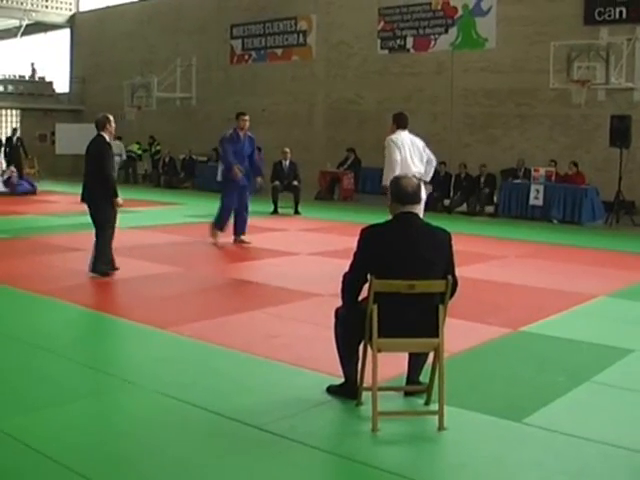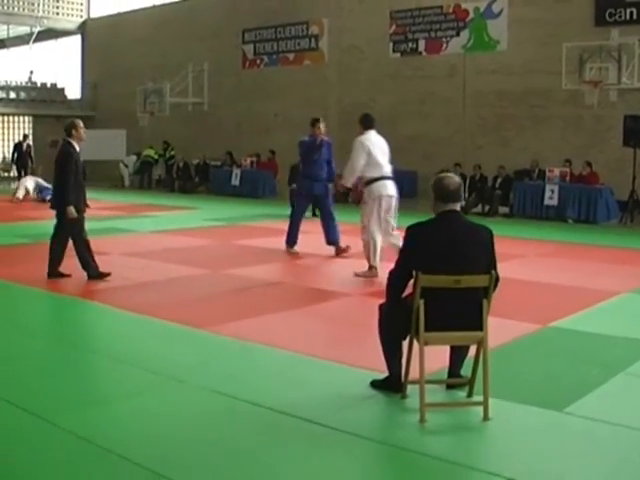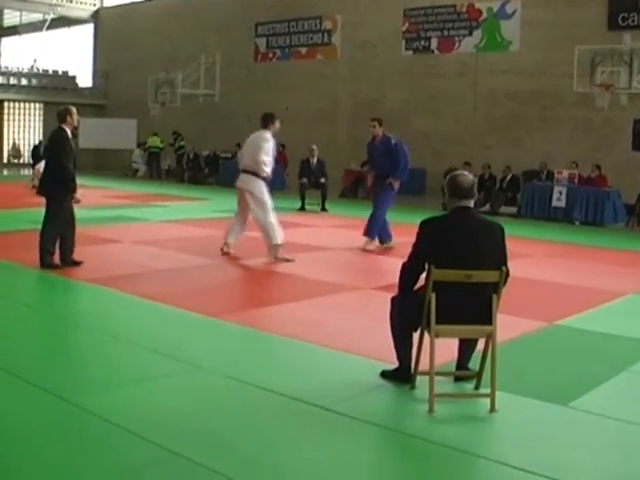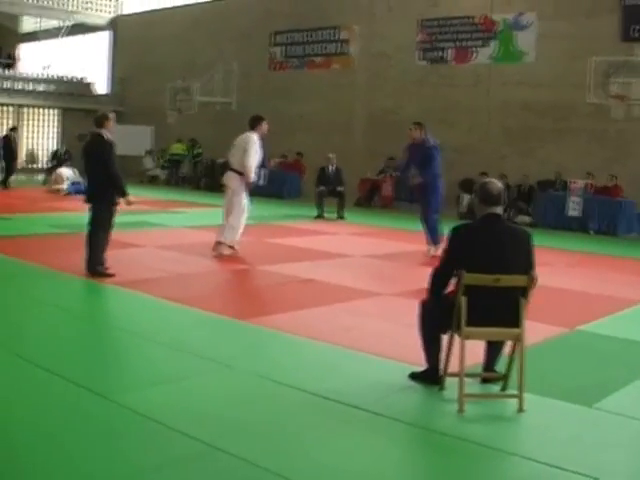
dt=1s
person 1, frame 1
left shoulder: (373, 235)
right shoulder: (441, 237)
left elbow: (353, 281)
right elbow: (450, 286)
left wrist: (349, 307)
left hip: (383, 324)
right hip: (426, 326)
left knee: (345, 316)
left ankle: (351, 384)
right ankle: (413, 380)
person 1, frame 2
left shoulder: (418, 232)
right shoulder: (483, 234)
left elbow: (399, 277)
left wrist: (392, 302)
left hip: (427, 319)
right hip: (470, 320)
left knee: (389, 311)
left ankle: (394, 378)
right ankle: (455, 374)
person 1, frame 3
left shoulder: (432, 227)
right shoulder: (494, 229)
left elbow: (412, 269)
left wrist: (403, 294)
left hip: (439, 312)
right hip: (480, 314)
left knee: (400, 303)
left ankle: (404, 369)
right ankle: (463, 367)
person 1, frame 4
left shoulder: (463, 233)
right shoulder: (522, 236)
left elbow: (443, 274)
right elbow: (528, 278)
left wrist: (433, 298)
left hip: (468, 315)
right hip: (507, 317)
left knee: (430, 307)
left ankle: (433, 371)
right ankle: (489, 369)
person 2, frame 1
left shoulder: (93, 143)
right shoulder: (104, 145)
right elbow: (107, 173)
right wrist: (115, 196)
left hip: (91, 193)
right hip: (102, 195)
left knee: (102, 228)
right knee: (107, 228)
left ankle: (104, 264)
right ankle: (100, 265)
person 2, frame 2
left shoulder: (70, 150)
right shoulder: (67, 151)
right elbow: (66, 180)
left wrist: (82, 200)
right wrist: (69, 205)
left hip: (68, 201)
right hip: (68, 202)
left knee: (62, 234)
right knee: (78, 235)
left ankle: (53, 269)
right ankle: (92, 271)
person 2, frame 3
left shoulder: (61, 135)
right shoulder: (61, 137)
right elbow: (65, 167)
left wrist: (71, 190)
right wrist: (74, 191)
left hip: (60, 188)
right hip: (57, 189)
left knee: (67, 222)
right knee: (53, 224)
left ankle: (66, 257)
right ankle: (46, 259)
person 2, frame 4
left shoulder: (90, 143)
right shoulder: (106, 144)
left elbow: (90, 169)
right elbow: (112, 171)
right wrist: (124, 194)
left hip: (95, 192)
right hip: (105, 193)
left knee: (96, 228)
right knee: (101, 229)
left ankle: (94, 263)
right ankle: (95, 266)
person 3, frame 1
left shoulder: (392, 140)
right shoulder: (417, 141)
left elbow: (393, 164)
right elbow: (431, 161)
left wrist: (388, 183)
right wrist: (424, 179)
right hip: (419, 188)
person 3, frame 2
left shoulder: (362, 141)
right shoulder: (381, 140)
left elbow: (355, 166)
left wrist: (345, 184)
right wrist: (361, 181)
left hip: (376, 189)
right hip: (389, 186)
left knee: (370, 230)
right knee: (389, 229)
left ankle: (373, 268)
person 3, frame 3
left shoulder: (252, 137)
right shoulder: (267, 139)
left elbow: (241, 156)
right elbow: (261, 159)
right wrist: (265, 174)
left hip: (243, 179)
right hip: (256, 182)
left knee: (241, 216)
right knee: (266, 216)
left ankle: (226, 245)
right ankle: (276, 252)
person 3, frame 4
left shoulder: (244, 137)
right shoulder: (254, 140)
left elbow: (232, 155)
right elbow: (248, 162)
right wrist: (250, 179)
left hip: (233, 176)
right hip: (238, 179)
left knee: (241, 212)
right knee: (235, 213)
left ankle: (231, 241)
right ankle: (220, 244)
person 4, frame 1
left shoulder: (250, 139)
right shoulder: (228, 137)
left elbow: (254, 158)
right elbow: (226, 155)
left wrist: (258, 175)
right wrist: (233, 167)
left hip: (244, 177)
right hip: (230, 177)
left knee: (243, 207)
right knee: (228, 205)
left ankle: (238, 236)
right ankle: (216, 228)
person 4, frame 2
left shoulder: (327, 143)
right shoulder: (304, 143)
left elbow: (330, 164)
right elbow: (311, 148)
left wrist: (330, 181)
right wrist: (319, 138)
left hip: (322, 185)
right hip: (306, 185)
left knee: (328, 215)
right knee: (297, 215)
left ankle: (337, 246)
right ankle: (290, 244)
person 4, frame 3
left shoulder: (392, 142)
right shoulder: (371, 144)
left elbow: (403, 161)
left wrist: (397, 178)
right wrist: (371, 173)
left hip: (390, 182)
right hip: (378, 181)
left knee: (378, 209)
right knee: (379, 211)
left ankle: (370, 239)
right ankle: (386, 240)
person 4, frame 4
left shoulder: (430, 146)
right shoulder: (412, 147)
left elbow: (434, 166)
right elbow: (408, 163)
left wrist: (421, 178)
right wrist: (399, 172)
left hip: (432, 184)
right hip: (422, 184)
left knee: (431, 214)
right knee: (426, 214)
left ankle: (436, 244)
right ankle: (434, 244)
